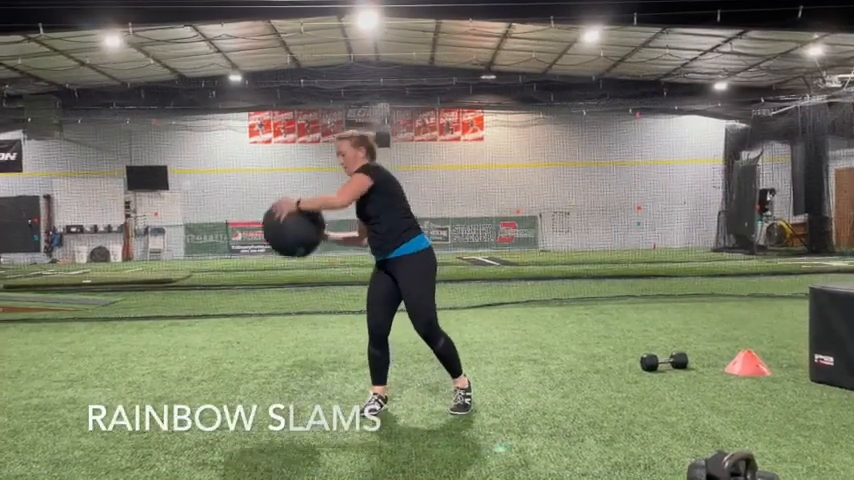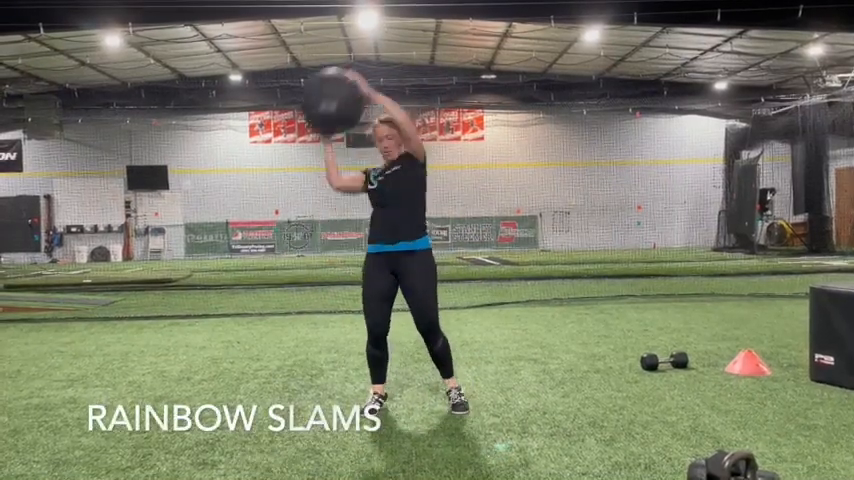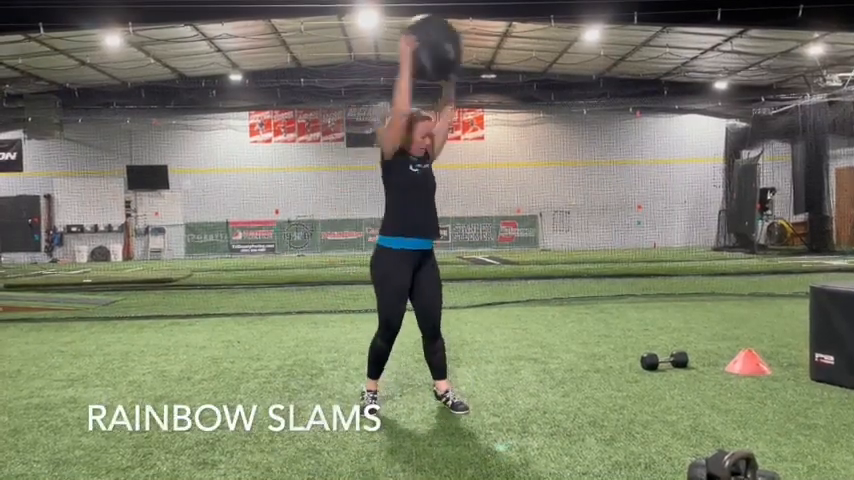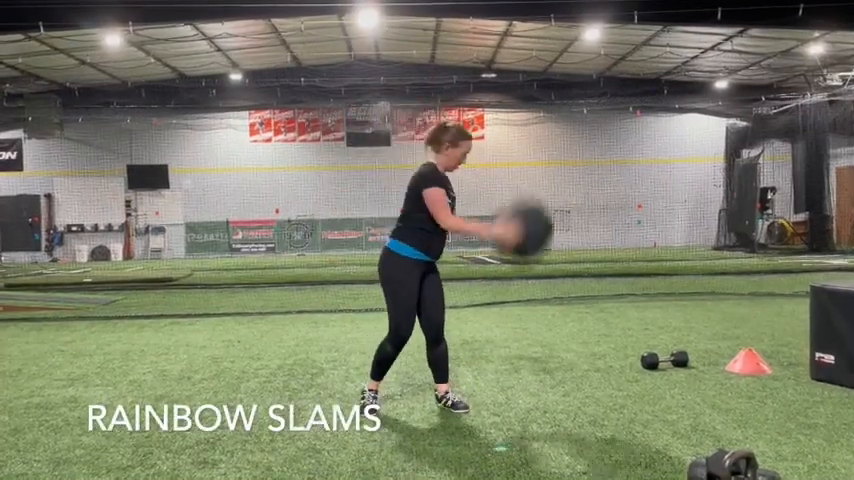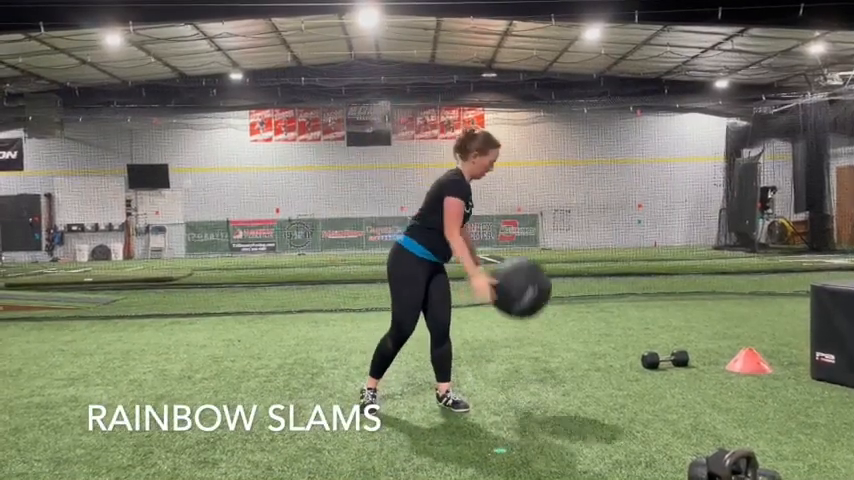
dt=0.3s
person 1, frame 1
left shoulder: (373, 173)
right shoulder: (364, 189)
left elbow: (338, 200)
right elbow: (363, 238)
left wrist: (297, 204)
right wrist: (321, 236)
left hip: (414, 260)
right hip: (386, 265)
left knee: (427, 328)
right knee: (376, 332)
left ankle: (462, 385)
right ankle: (379, 394)
person 1, frame 2
left shoulder: (414, 163)
right shoulder: (371, 176)
left elbow: (404, 121)
right elbow: (337, 183)
left wrist: (366, 89)
right wrist: (328, 145)
left hip: (416, 257)
right hip: (378, 260)
left knee: (429, 327)
right knee: (376, 330)
left ankle: (453, 388)
right ankle: (378, 393)
person 1, frame 3
left shoulder: (426, 160)
right shoulder: (393, 158)
left elbow: (445, 119)
right elbow: (399, 111)
left wrist: (448, 80)
right wrist: (406, 61)
left hip: (424, 256)
right hip: (393, 255)
left knee: (432, 327)
right knee: (389, 327)
left ankle: (443, 390)
right ankle: (370, 391)
person 1, frame 4
left shoulder: (441, 180)
right shoulder: (427, 176)
left elbow: (451, 222)
right elbow: (446, 221)
left wrist: (493, 231)
right wrist: (493, 231)
left hip: (424, 265)
right hip: (400, 262)
left knee: (435, 331)
right knee: (401, 331)
left ankle: (444, 393)
right ankle: (371, 390)
person 1, frame 5
left shoulder: (461, 184)
right shoulder: (454, 183)
left elbow: (461, 233)
right elbow: (452, 235)
left wrist: (478, 267)
right wrist: (475, 276)
left hip: (432, 264)
right hip: (409, 261)
left knee: (441, 329)
right knee: (402, 329)
left ankle: (443, 392)
right ankle: (370, 389)
